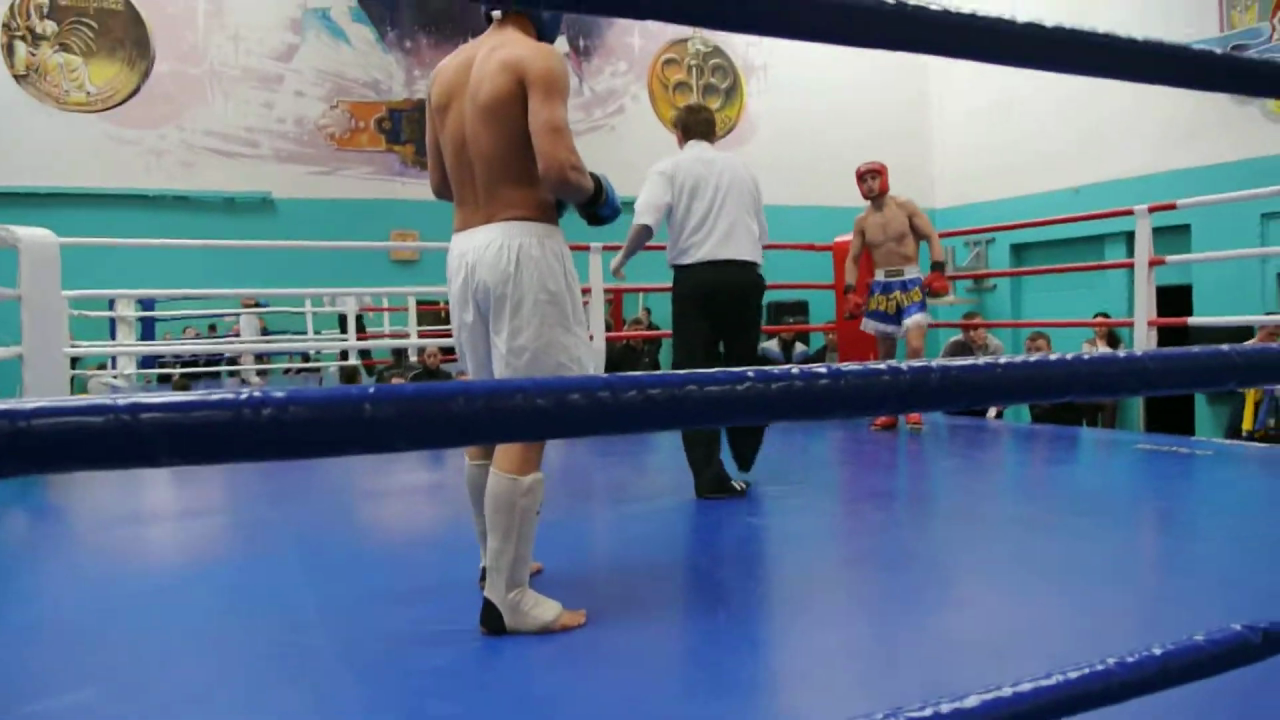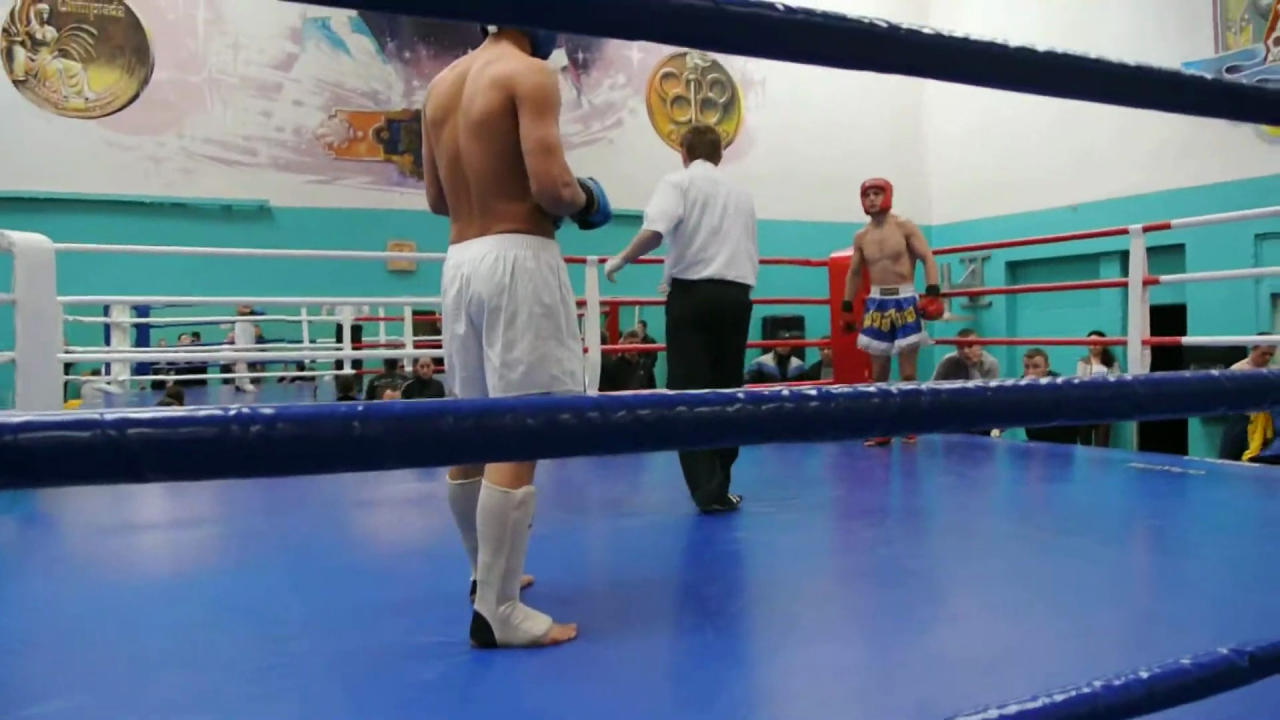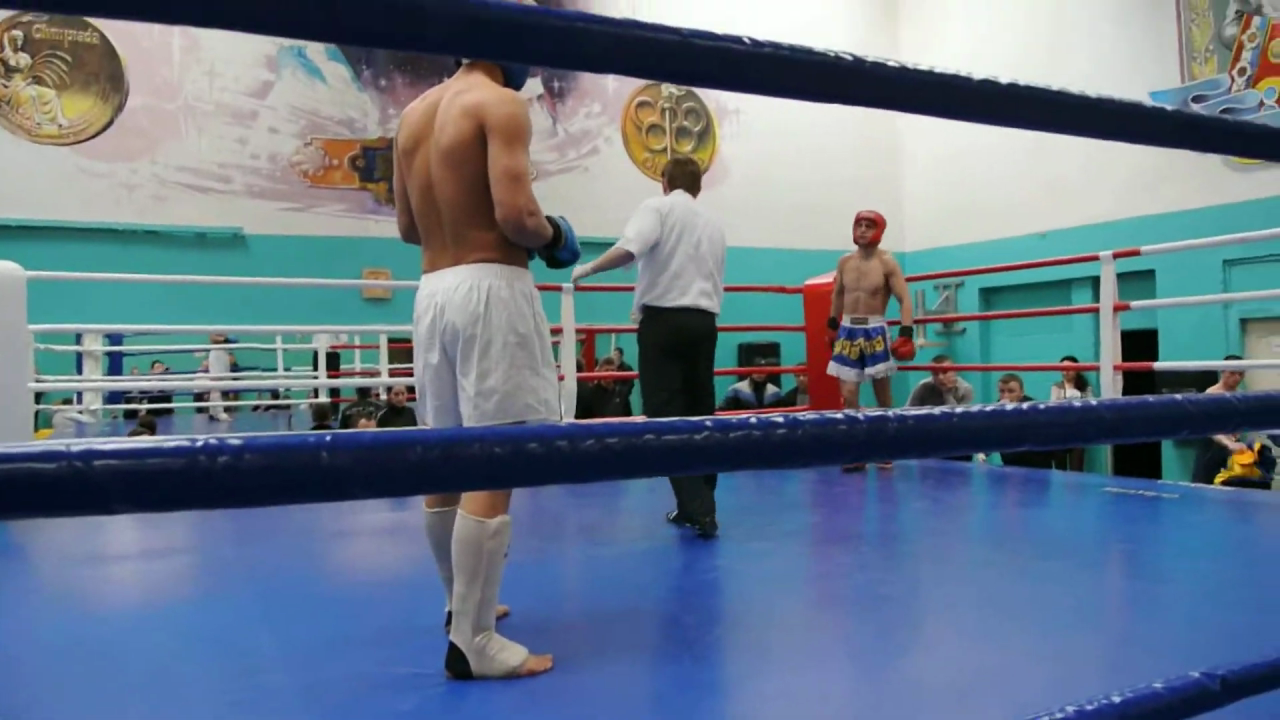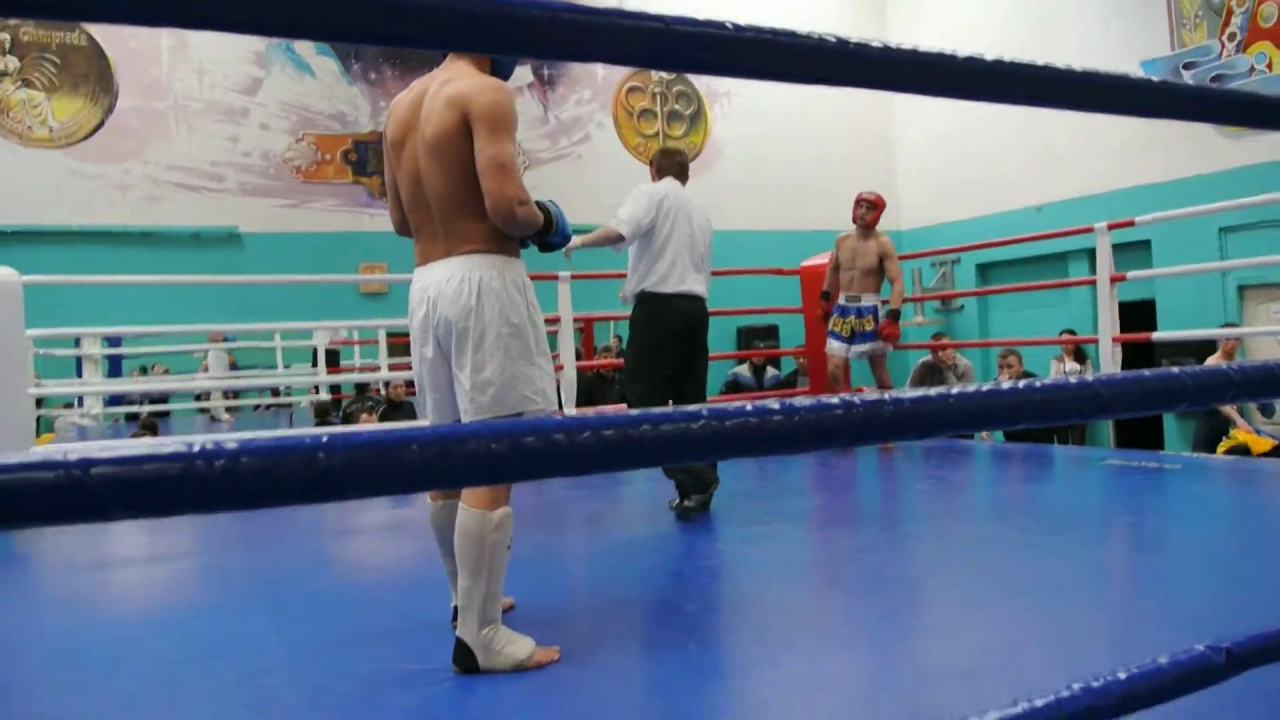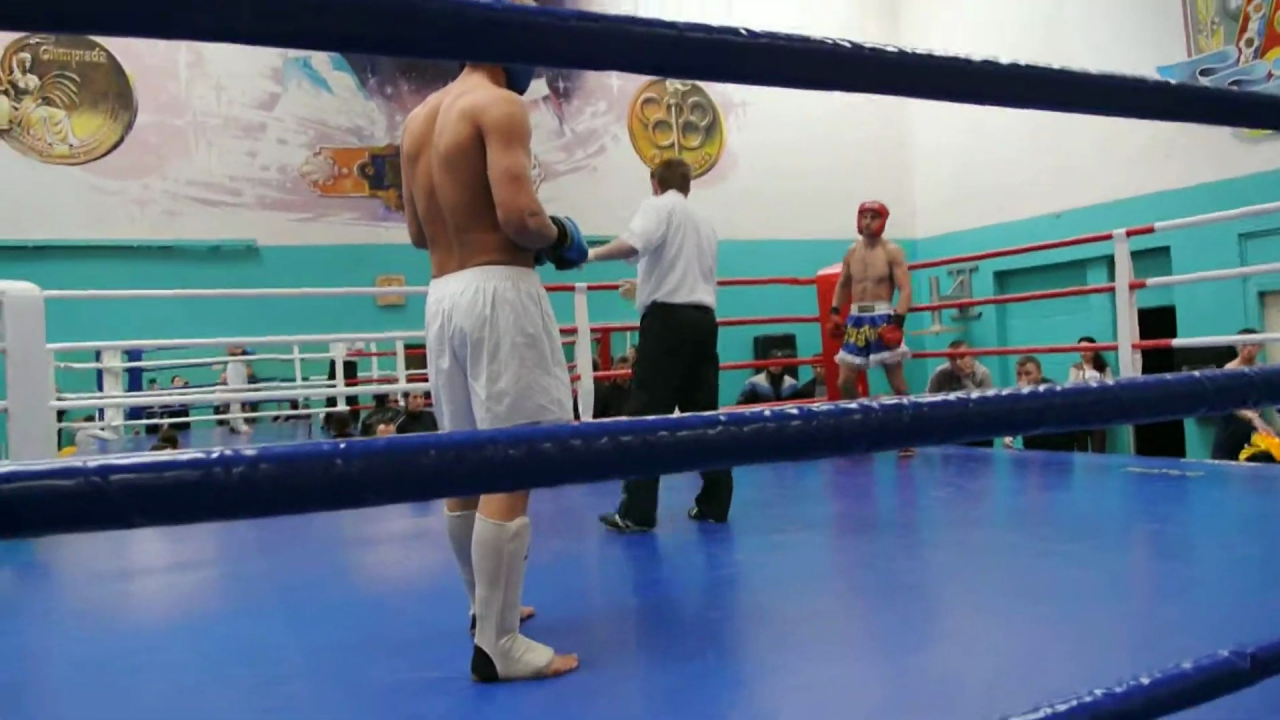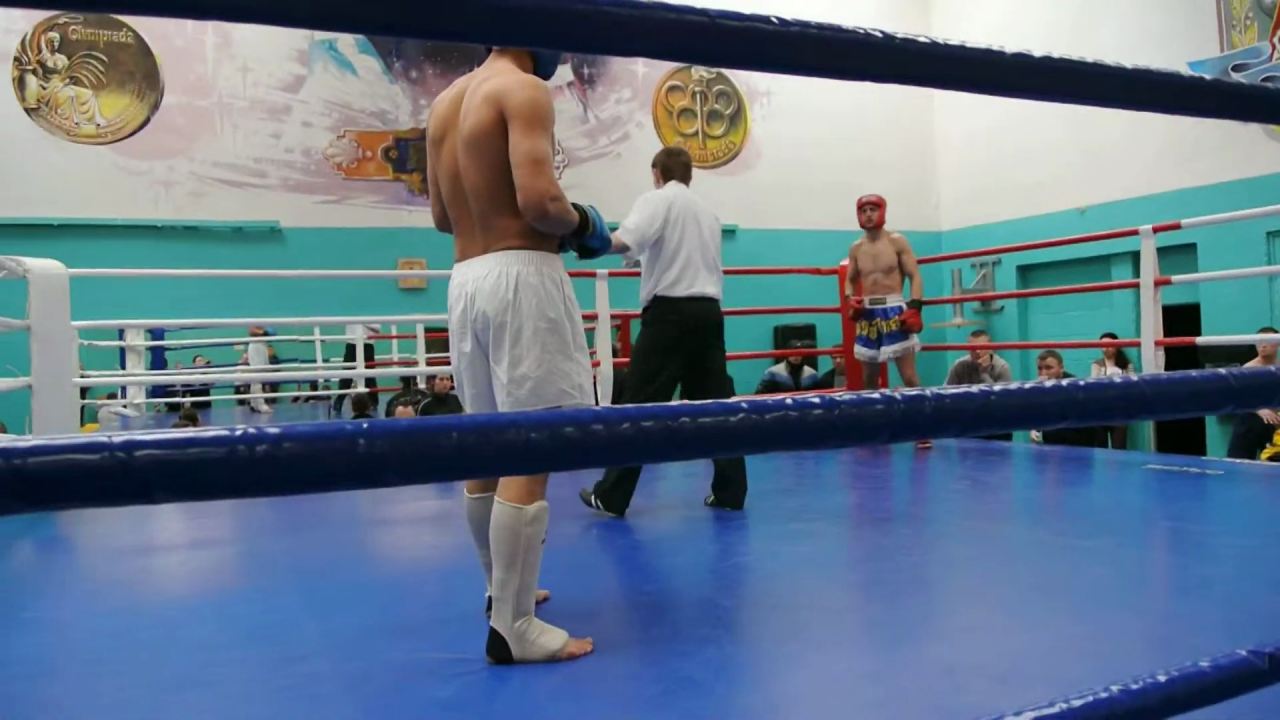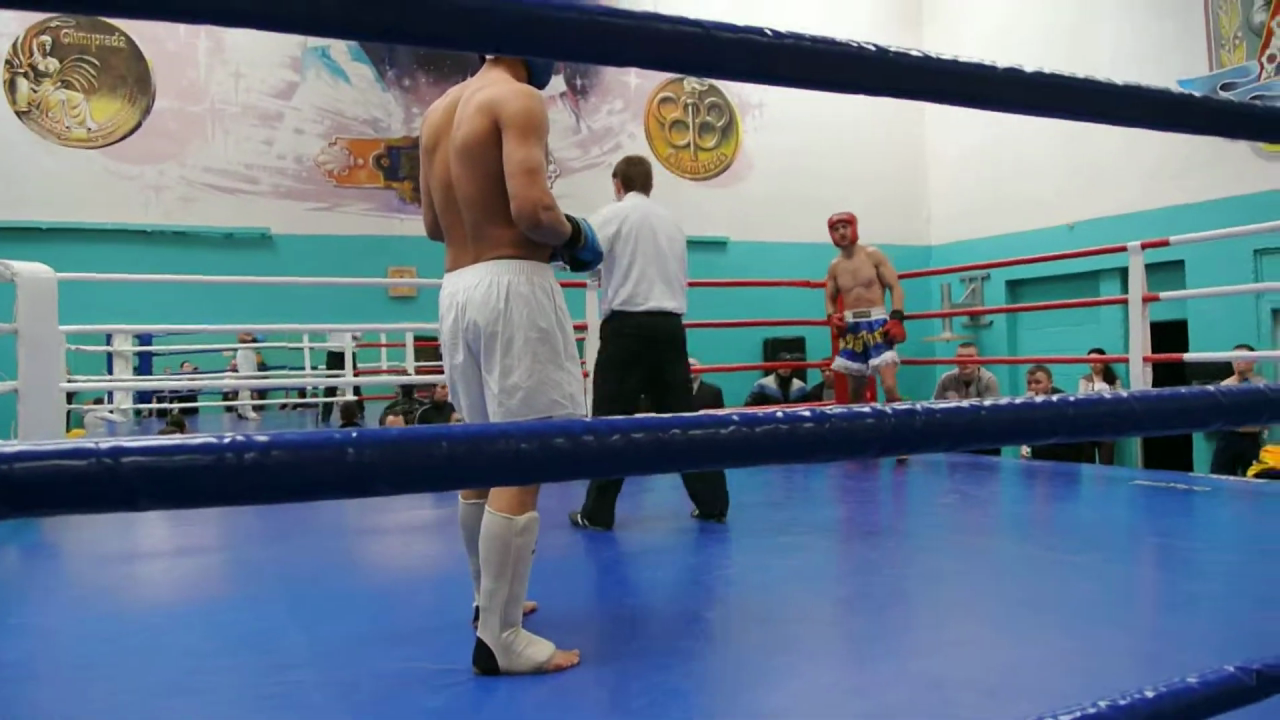
dt=0.2s
person 1, frame 1
left shoulder: (446, 71)
right shoulder: (537, 58)
right elbow: (558, 167)
right wrist: (593, 193)
left hip: (467, 248)
right hip: (523, 247)
left ankle: (497, 559)
right ankle: (506, 598)
person 1, frame 2
left shoulder: (441, 85)
right shoulder: (529, 74)
right elbow: (550, 184)
right wrist: (586, 200)
left hip: (462, 261)
right hip: (518, 259)
left ankle: (486, 574)
right ankle: (497, 612)
person 1, frame 3
left shoulder: (414, 113)
right shoulder: (500, 104)
right elbow: (516, 214)
right wrist: (554, 236)
left hip: (434, 291)
right hip: (491, 289)
left ankle: (463, 604)
right ankle: (472, 643)
person 1, frame 4
left shoulder: (403, 104)
right shoulder: (486, 91)
right elbow: (506, 205)
right wrist: (549, 223)
left hip: (428, 284)
right hip: (484, 281)
left ankle: (470, 599)
right ankle: (479, 636)
person 1, frame 5
left shoulder: (419, 119)
right shoulder: (501, 104)
right elbow: (518, 215)
right wrist: (560, 237)
left hip: (445, 296)
right hip: (499, 292)
left ankle: (486, 607)
right ankle: (497, 644)
person 1, frame 6
left shoulder: (445, 102)
right shoulder: (524, 90)
right elbow: (539, 199)
right wrist: (583, 223)
left hip: (467, 279)
right hip: (521, 276)
left ankle: (503, 591)
right ankle: (512, 628)
person 1, frame 7
left shoulder: (438, 111)
right shoulder: (519, 98)
right elbow: (533, 209)
right wrist: (573, 233)
left hip: (459, 288)
right hip: (513, 286)
left ankle: (491, 600)
right ankle: (499, 639)
person 2, frame 1
left shoulder: (669, 169)
right shoulder: (742, 169)
left elbow: (644, 224)
right elbow: (760, 235)
left wrist: (621, 259)
right wrist: (757, 277)
left hip: (694, 279)
right hip: (742, 277)
right knee: (743, 369)
left ankle: (710, 478)
right ankle: (745, 455)
person 2, frame 2
left shoulder: (678, 181)
right shoulder: (741, 192)
left elbow: (655, 231)
left wrist: (619, 261)
left hip: (692, 294)
right hip: (735, 296)
left knee: (690, 392)
right knee: (726, 390)
left ankle: (709, 489)
right ankle: (717, 484)
person 2, frame 3
left shoulder: (657, 207)
right shoulder: (714, 224)
left elbow: (627, 250)
left wrist: (587, 269)
left hip: (663, 321)
right hip: (703, 323)
left knee: (666, 416)
right knee: (699, 416)
left ankle: (698, 508)
right ankle: (698, 506)
person 2, frame 4
left shoulder: (651, 193)
right shoulder: (701, 212)
left elbow: (620, 231)
left wrist: (580, 240)
left hip: (658, 307)
right hip: (695, 308)
left knee: (647, 399)
right knee: (691, 400)
left ankle: (695, 480)
right ankle: (695, 489)
person 2, frame 5
left shoulder: (658, 205)
right shoulder: (704, 222)
left elbow: (634, 244)
left wrist: (595, 253)
right wrist: (644, 286)
left hip: (667, 318)
right hip: (703, 318)
left knee: (647, 411)
right knee: (704, 412)
left ankle: (637, 510)
right ankle: (715, 502)
person 2, frame 6
left shoulder: (658, 199)
right shoulder: (707, 211)
left elbow: (628, 240)
left hip: (669, 311)
right hip: (708, 310)
left knee: (643, 402)
right knee: (715, 402)
left ankle: (611, 494)
right ankle: (730, 490)
person 2, frame 7
left shoulder: (614, 214)
right shoulder: (672, 223)
left hip: (627, 325)
right hip: (669, 324)
left knee: (612, 418)
right knee: (683, 415)
left ankle: (597, 512)
right ankle: (712, 501)
person 3, frame 1
left shoulder: (905, 206)
right shoulder: (862, 222)
left elbow: (932, 237)
right elbow: (852, 260)
left wrist: (938, 271)
right wrist: (850, 292)
left hip: (910, 283)
right hip: (881, 286)
left knee: (915, 346)
right knee: (885, 355)
right ankle: (889, 411)
person 3, frame 2
left shoulder: (904, 226)
right shoulder: (861, 237)
left elbow: (928, 259)
right elbow: (853, 274)
left wrist: (932, 294)
right wrist: (847, 309)
left hip: (905, 301)
right hip: (876, 303)
left knee: (908, 372)
right knee: (879, 371)
person 3, frame 3
left shoulder: (887, 263)
right shoulder: (845, 262)
left elbow: (904, 299)
left wrist: (906, 335)
right wrist: (833, 325)
left hip: (874, 331)
right hip: (848, 331)
left knee: (883, 398)
right knee: (848, 397)
person 3, frame 4
left shoulder: (883, 244)
right shoulder: (842, 240)
left elbow: (897, 283)
left wrist: (893, 317)
right wrist: (825, 298)
left hip: (868, 312)
right hip: (842, 310)
left knee: (880, 376)
right knee: (834, 370)
person 3, frame 5
left shoulder: (892, 251)
right shoulder: (851, 252)
left elbow: (905, 288)
right elbow: (842, 285)
left wrist: (897, 323)
right wrist: (835, 314)
left hip: (882, 319)
right hip: (855, 320)
left knee: (899, 385)
right knee: (844, 383)
person 3, frame 6
left shoulder: (896, 241)
right shoulder: (856, 248)
left elbow: (915, 276)
right elbow: (850, 280)
left wrist: (915, 308)
right wrist: (850, 298)
left hip: (894, 311)
right hip: (868, 314)
left knee: (909, 376)
right knee: (869, 378)
person 3, frame 7
left shoulder: (873, 255)
right shoulder: (834, 268)
left elbow: (895, 287)
right elbow: (830, 300)
left wrist: (897, 319)
right wrist: (832, 317)
left hip: (877, 325)
right hip: (851, 329)
left knee: (889, 385)
right knee: (856, 390)
